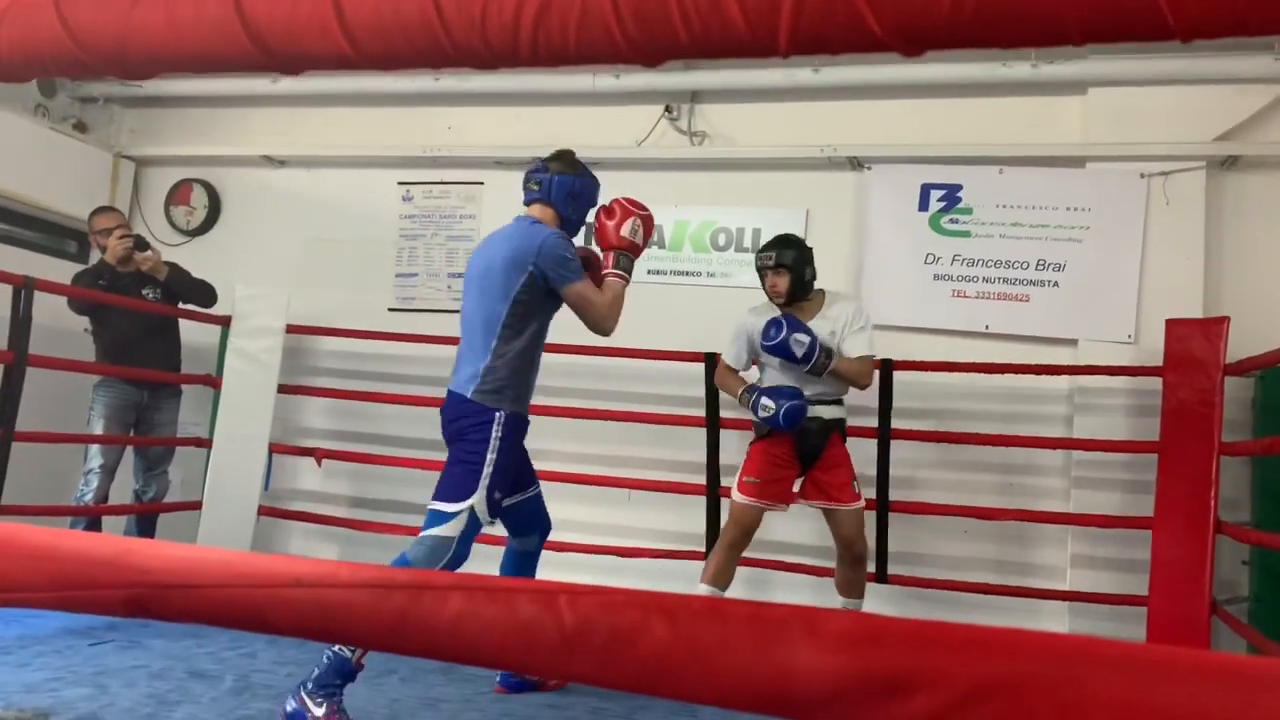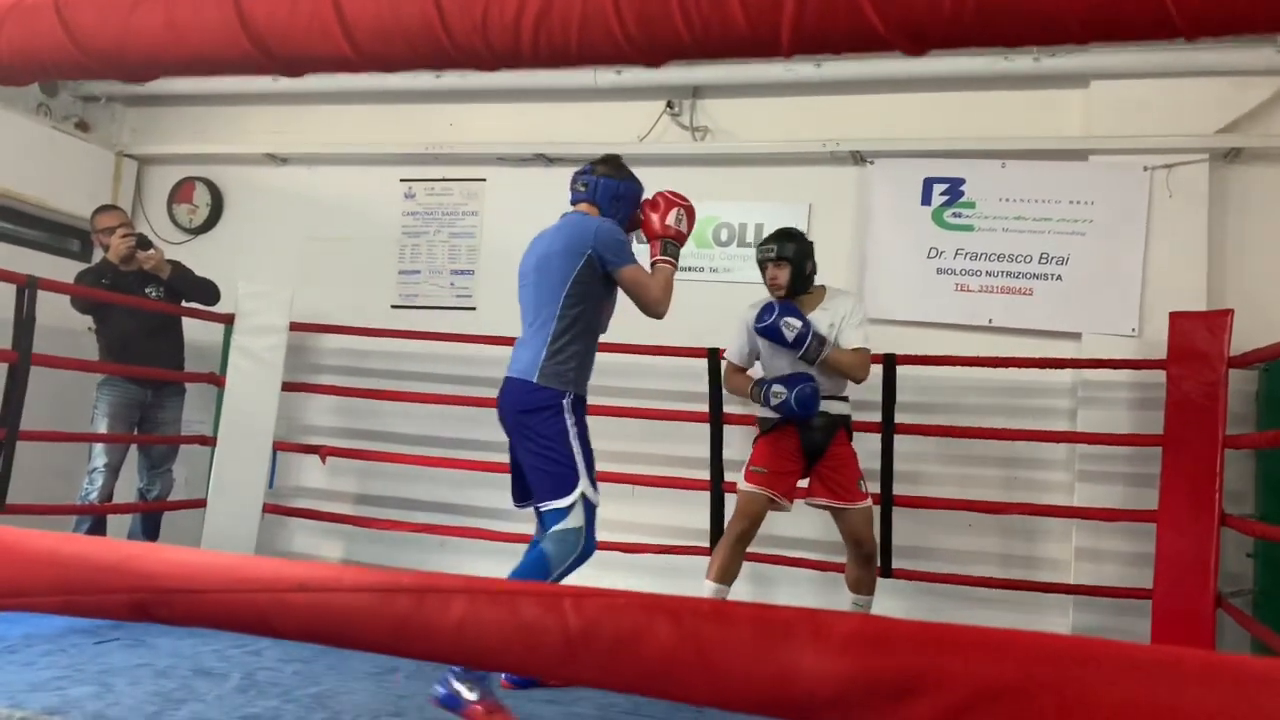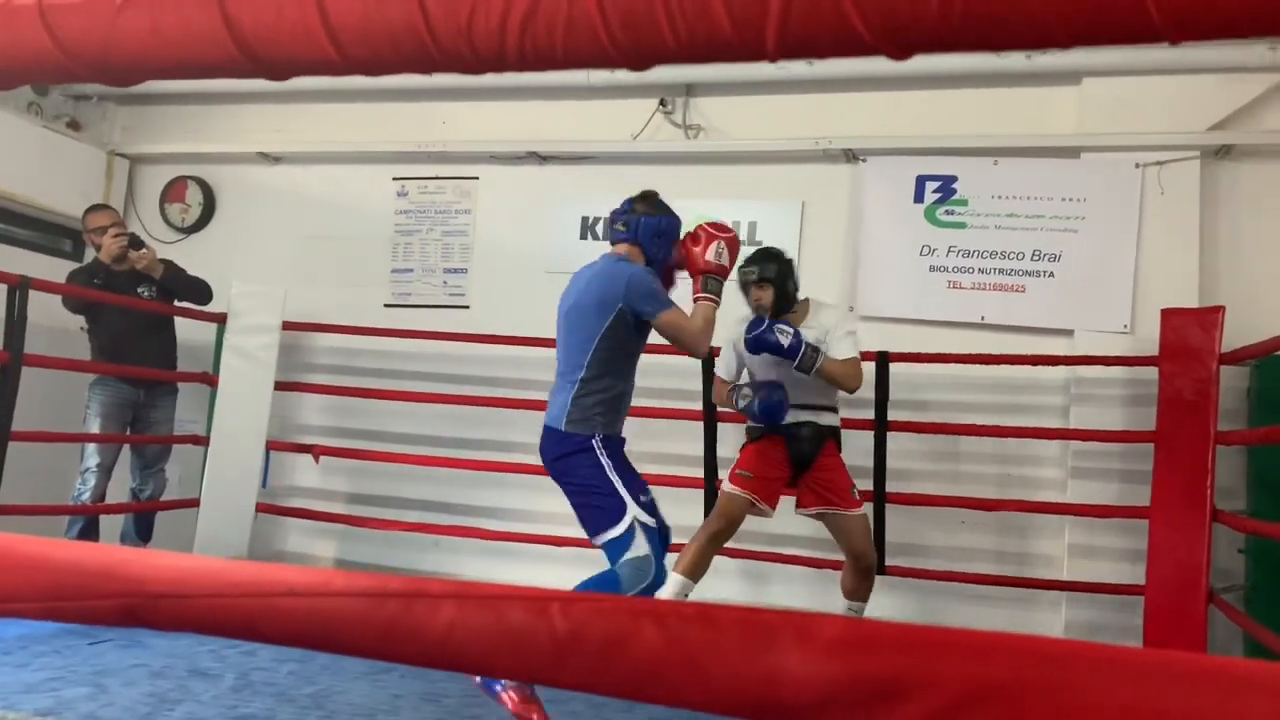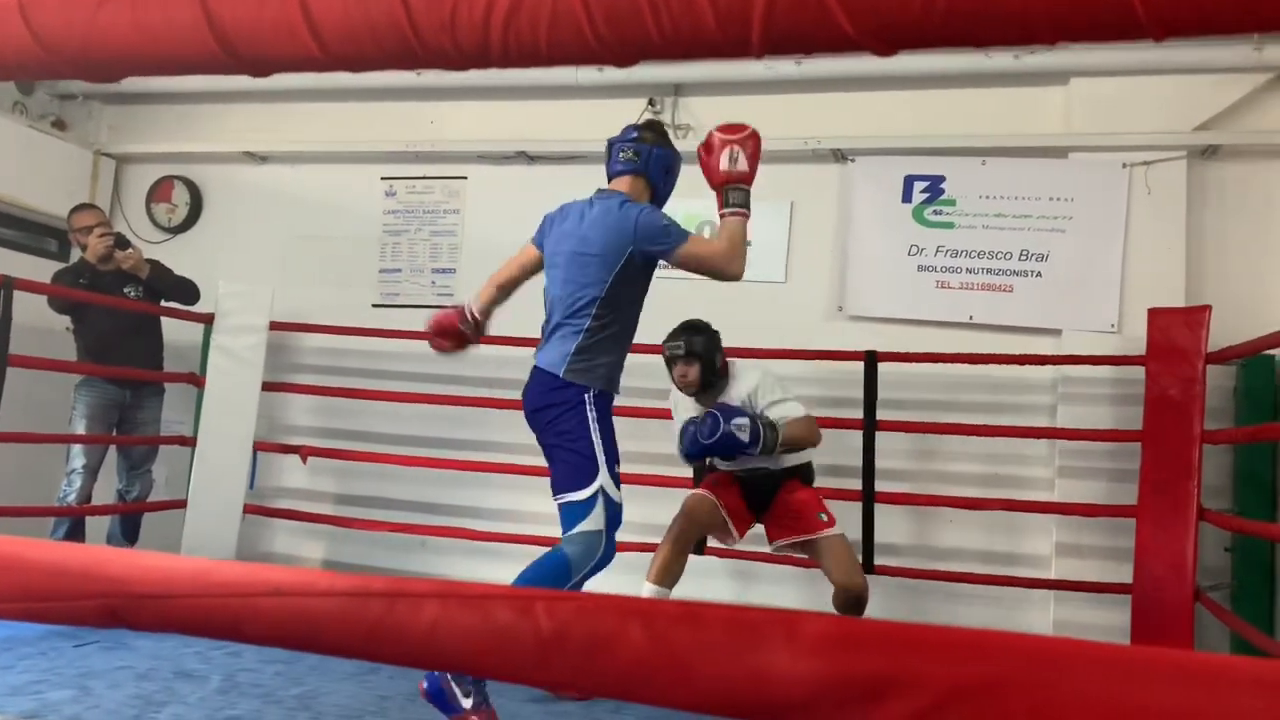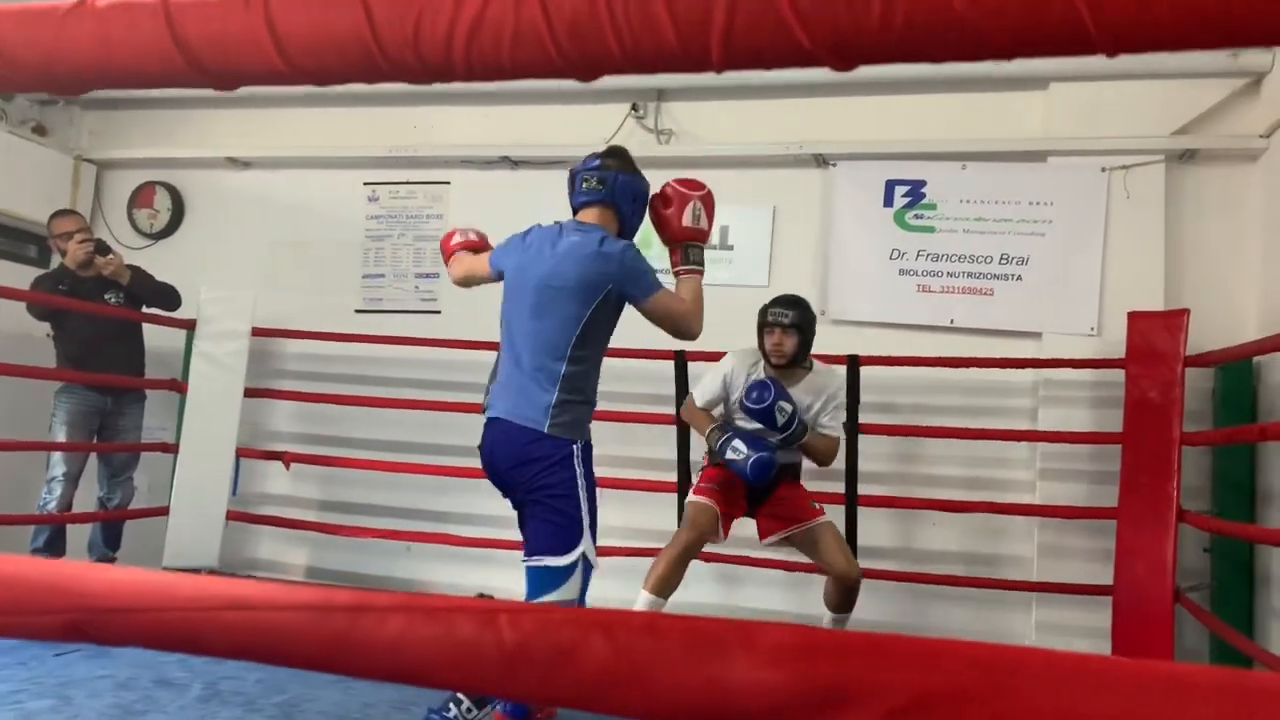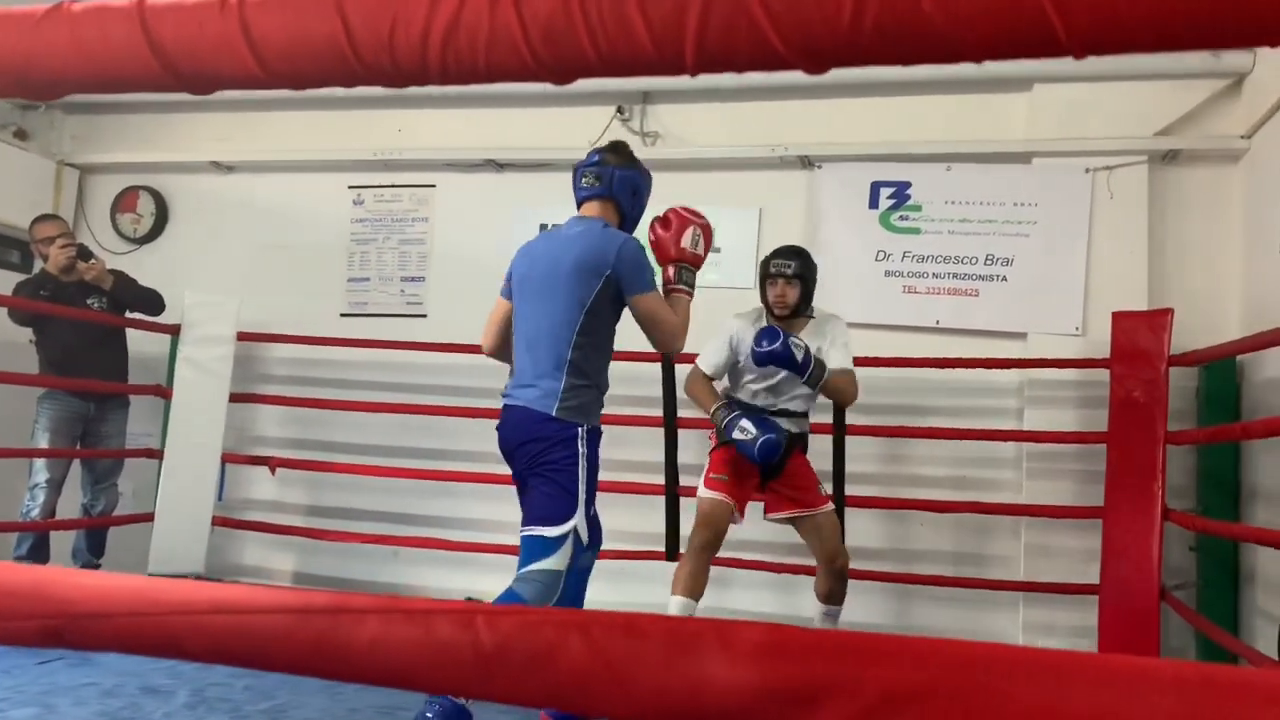
dt=0.3s
person 1, frame 1
left shoulder: (499, 241)
right shoulder: (549, 243)
right elbow: (602, 322)
left wrist: (580, 271)
right wrist: (621, 259)
left hip: (482, 407)
right hip: (488, 413)
left knee: (531, 530)
right knee: (441, 547)
person 1, frame 2
left shoulder: (548, 240)
right shoulder: (598, 232)
right elbow: (654, 305)
left wrist: (638, 241)
right wrist: (665, 246)
left hip: (524, 393)
right hip: (548, 399)
left knee: (563, 525)
right knee: (569, 538)
right ankle: (469, 675)
person 1, frame 3
left shoulder: (589, 278)
right shoulder: (631, 279)
right elbow: (695, 342)
left wrist: (659, 283)
right wrist: (709, 283)
left hip: (574, 435)
right hip: (584, 439)
left knee: (651, 536)
right knee: (640, 568)
person 1, frame 4
left shoulder: (566, 216)
right shoulder: (642, 221)
left elbow: (505, 276)
right elbow: (728, 265)
left wrist: (473, 316)
right wrist: (735, 194)
left hip: (548, 388)
right hip: (577, 396)
left knee: (589, 529)
right knee: (589, 543)
right ankle: (465, 666)
person 1, frame 5
left shoulder: (527, 243)
right shoulder: (615, 257)
left elbow: (463, 274)
right elbow: (688, 325)
left wrist: (459, 252)
right wrist: (689, 252)
left hip: (499, 434)
right hip: (549, 442)
left knee: (560, 568)
right knee: (555, 598)
person 1, frame 6
left shoulder: (533, 250)
right shoulder: (619, 247)
left elbow: (495, 340)
right elbow: (668, 338)
right wrist: (680, 274)
left hip: (518, 419)
right hip: (561, 426)
left knee: (576, 547)
right knee: (541, 580)
person 2, frame 1
left shoulder: (847, 310)
right shoulder: (758, 320)
left elbow: (864, 376)
right elbow: (723, 373)
left wrist: (816, 355)
right wrist: (752, 396)
left hip: (826, 434)
right hip: (775, 431)
left knee: (853, 544)
right knee: (737, 530)
person 2, frame 2
left shoulder: (844, 305)
right shoulder: (759, 315)
left elbow: (860, 369)
right elbow: (731, 376)
left wrist: (807, 341)
right wrist: (763, 391)
left hip: (832, 430)
right hip: (780, 427)
left knee: (863, 544)
right knee: (742, 524)
person 2, frame 3
left shoulder: (832, 318)
right shoulder: (748, 331)
left elbow: (852, 380)
right elbow: (719, 386)
left wrist: (800, 351)
right wrist: (741, 398)
left hip: (820, 441)
right hip: (769, 437)
left knee: (863, 553)
right knee: (721, 522)
person 2, frame 4
left shoulder: (752, 382)
right shoulder: (682, 398)
left elbow: (811, 435)
right elbow: (686, 443)
left wrist: (759, 433)
right wrist: (695, 445)
left hip: (787, 480)
right hip: (733, 479)
left knee: (853, 585)
right knee: (685, 524)
person 2, frame 5
left shoulder: (829, 382)
right shoulder: (738, 364)
left elbow: (827, 454)
right elbow: (692, 408)
left wrist: (792, 426)
right wrist: (723, 440)
left hip: (781, 479)
right hip: (729, 470)
left knee: (847, 573)
right knee: (691, 534)
person 2, frame 6
left shoulder: (831, 329)
right shoulder: (743, 326)
left elbow: (847, 395)
right elbow: (695, 380)
left wrist: (806, 362)
right wrist: (729, 418)
left hip: (786, 450)
right hip: (736, 441)
left knee: (835, 557)
right knee: (706, 534)
person 3, frame 1
left shoulder: (165, 271)
right shoulder: (91, 279)
left elbow: (208, 297)
right elbow: (78, 305)
left wrist: (162, 273)
right wrist: (108, 262)
left hip: (163, 391)
right hip: (115, 387)
left knee: (153, 483)
right knee: (97, 476)
person 3, frame 2
left shoulder: (168, 269)
right shoulder: (94, 277)
left elbow: (211, 294)
right elbow: (80, 303)
left wrist: (165, 272)
right wrist: (111, 261)
left hip: (167, 390)
right hip: (119, 386)
left knee: (158, 481)
right knee: (101, 474)
person 3, frame 3
left shoulder: (160, 268)
right shoulder: (86, 276)
left elbow: (203, 294)
right elbow: (72, 303)
left wrist: (158, 272)
right wrist: (103, 261)
left hip: (159, 390)
right hip: (111, 386)
left knee: (151, 480)
right knee: (94, 473)
person 3, frame 4
left shoulder: (146, 268)
right shoulder: (71, 277)
left elbow: (190, 294)
right elbow: (58, 303)
left wrist: (144, 272)
right wrist: (89, 260)
left hip: (146, 390)
right hip: (97, 387)
left knee: (137, 482)
right knee: (80, 474)
left ankle: (120, 553)
person 3, frame 5
left shoulder: (128, 274)
right shoulder: (52, 282)
left elbow: (172, 300)
right elbow: (37, 310)
left wrist: (126, 277)
right wrist: (69, 267)
left hip: (126, 397)
right hip: (77, 394)
left knee: (118, 489)
right knee: (60, 482)
left ankle: (102, 561)
person 3, frame 6
left shoulder: (110, 279)
right shoulder: (34, 288)
left elbow: (156, 304)
right elbow: (19, 315)
left wrist: (109, 282)
right wrist: (51, 271)
left hip: (110, 403)
right hip: (60, 400)
left knee: (102, 495)
right knee: (43, 489)
left ankle: (86, 568)
